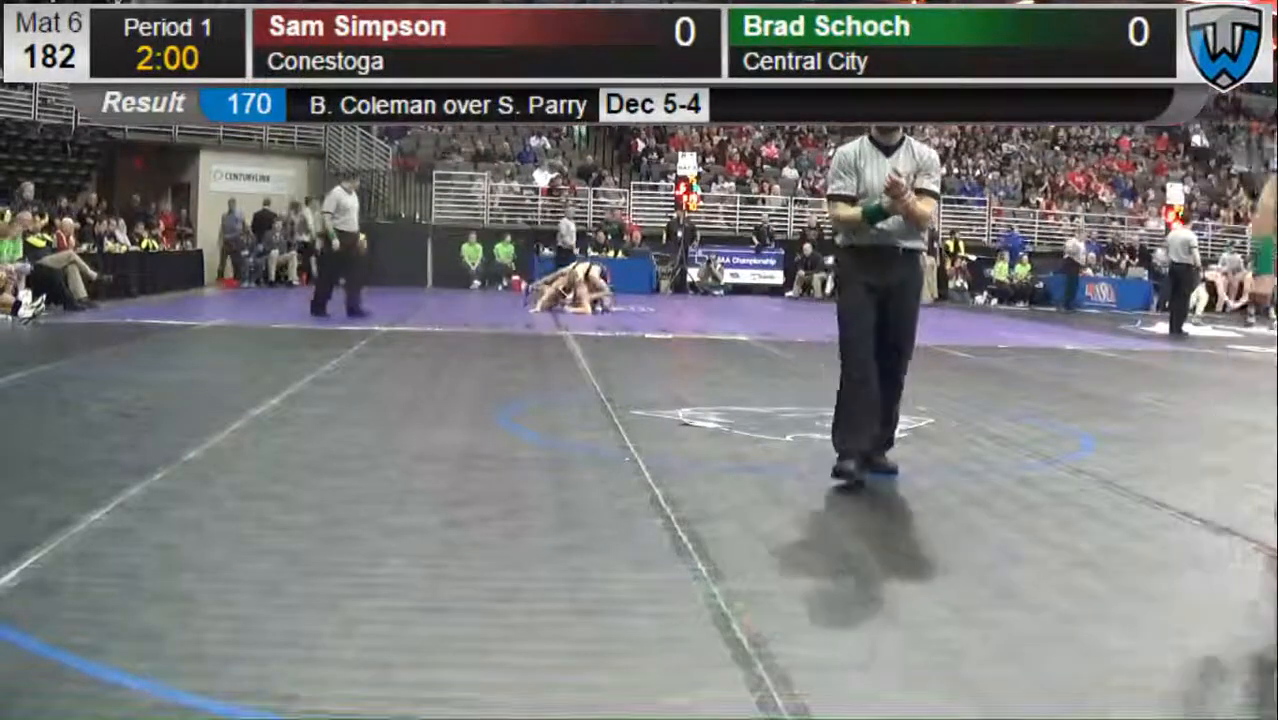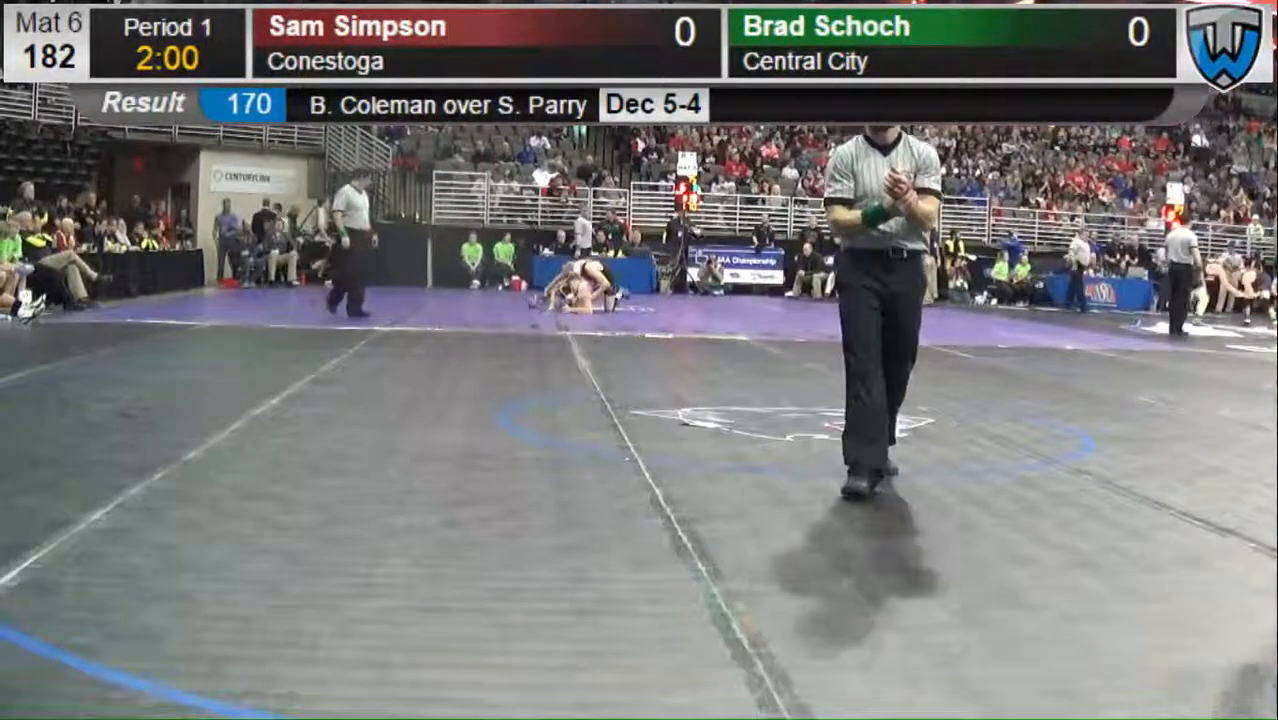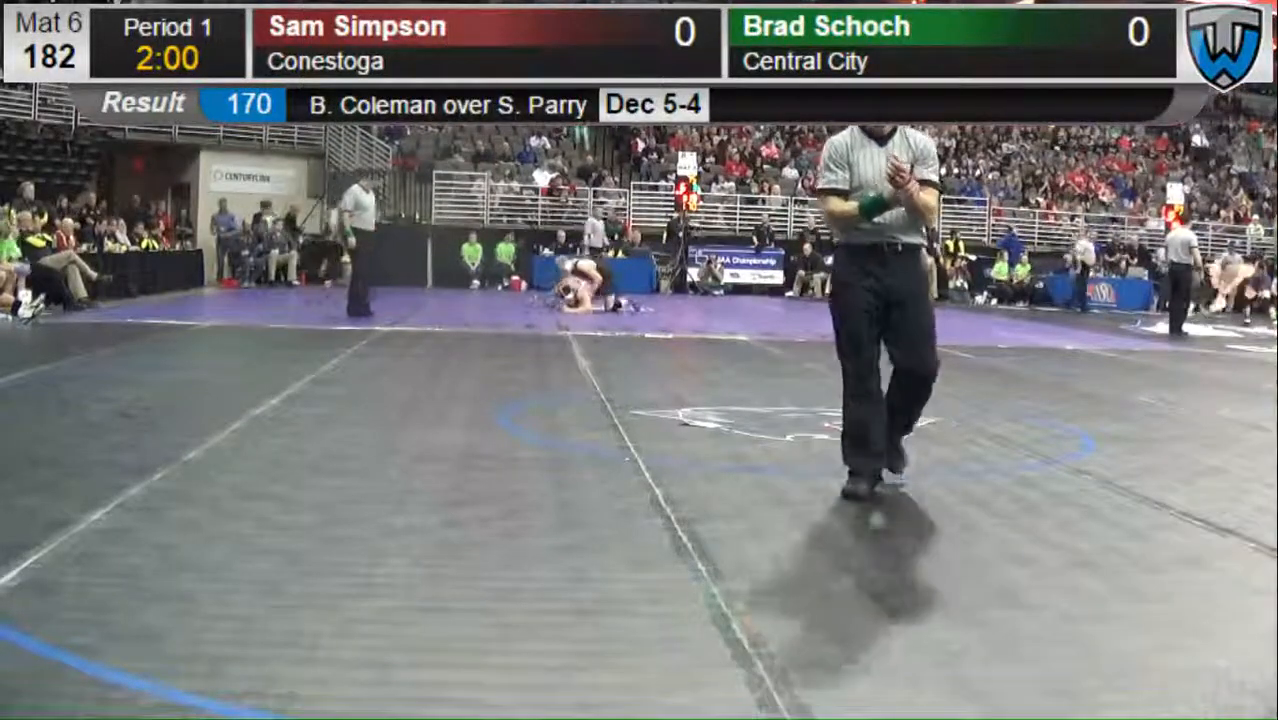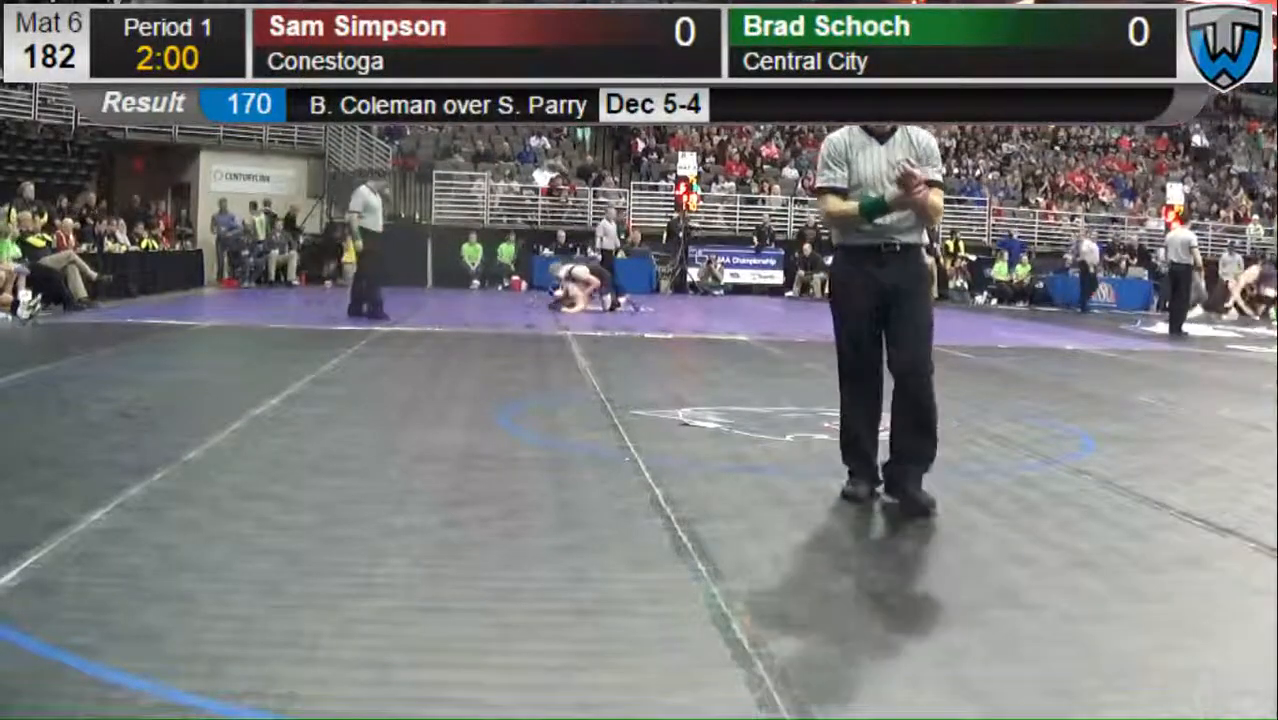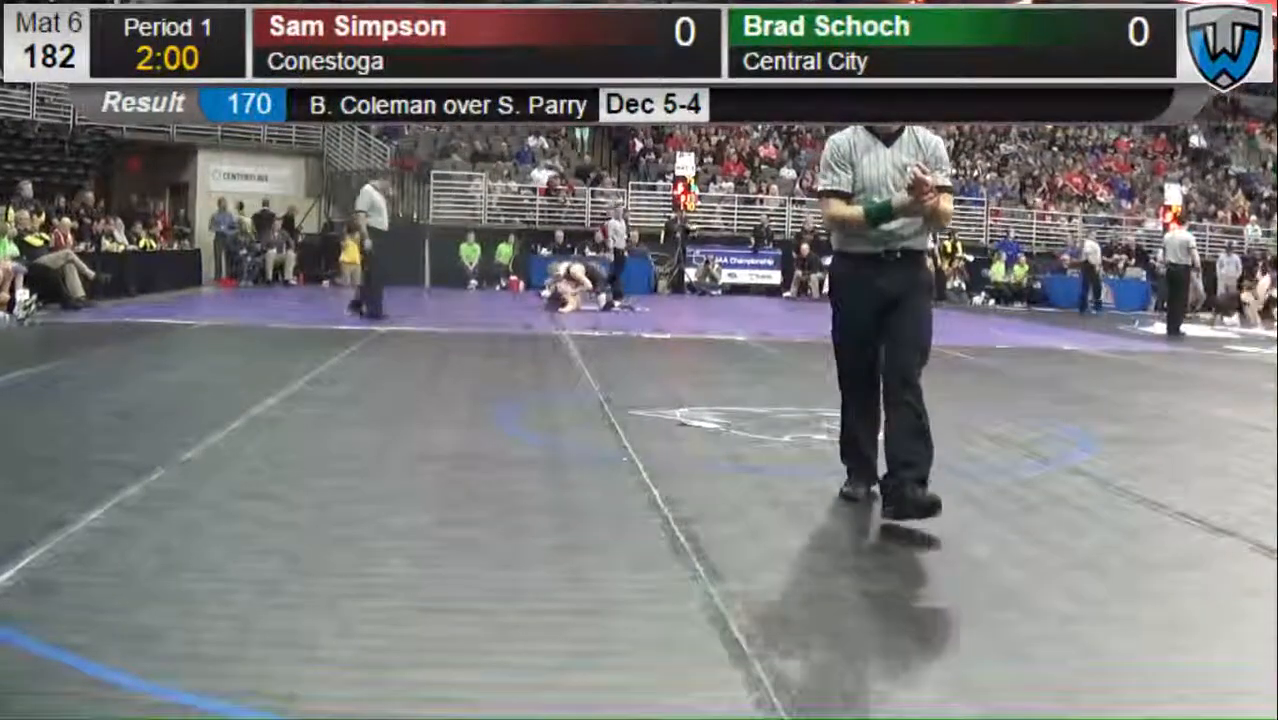
dt=0.2s
person 1, frame 1
left shoulder: (925, 157)
right shoulder: (848, 154)
left elbow: (925, 219)
right elbow: (838, 216)
left wrist: (905, 202)
right wrist: (883, 209)
left hip: (904, 267)
right hip: (858, 264)
left knee: (893, 361)
right knee: (858, 359)
left ankle: (875, 447)
right ankle: (851, 451)
person 1, frame 2
left shoulder: (923, 154)
right shoulder: (845, 155)
left elbow: (928, 219)
right elbow: (837, 220)
left wrist: (908, 201)
right wrist: (884, 209)
left hip: (907, 269)
right hip: (860, 268)
left knee: (897, 365)
right knee: (863, 365)
left ankle: (876, 447)
right ankle: (863, 466)
person 1, frame 3
left shoulder: (920, 144)
right shoulder: (840, 145)
left elbow: (929, 212)
right elbow: (832, 212)
left wrist: (909, 191)
right wrist: (883, 200)
left hip: (906, 263)
right hip: (856, 265)
left knee: (921, 364)
right knee: (860, 368)
left ankle: (890, 435)
right ankle: (863, 466)
person 1, frame 4
left shoulder: (922, 142)
right shoulder: (839, 143)
left elbow: (935, 214)
right elbow: (830, 211)
left wrist: (918, 195)
right wrist: (886, 203)
left hip: (907, 265)
right hip: (855, 266)
left knee: (915, 371)
right knee: (858, 373)
left ankle: (905, 475)
right ankle: (862, 470)
person 1, frame 5
left shoulder: (929, 144)
right shoulder: (842, 145)
left elbow: (944, 219)
right elbow: (833, 215)
left wrist: (929, 201)
right wrist: (893, 208)
left hip: (909, 272)
right hip: (855, 272)
left knee: (905, 377)
right knee: (857, 377)
left ankle: (905, 486)
right ankle: (860, 470)
